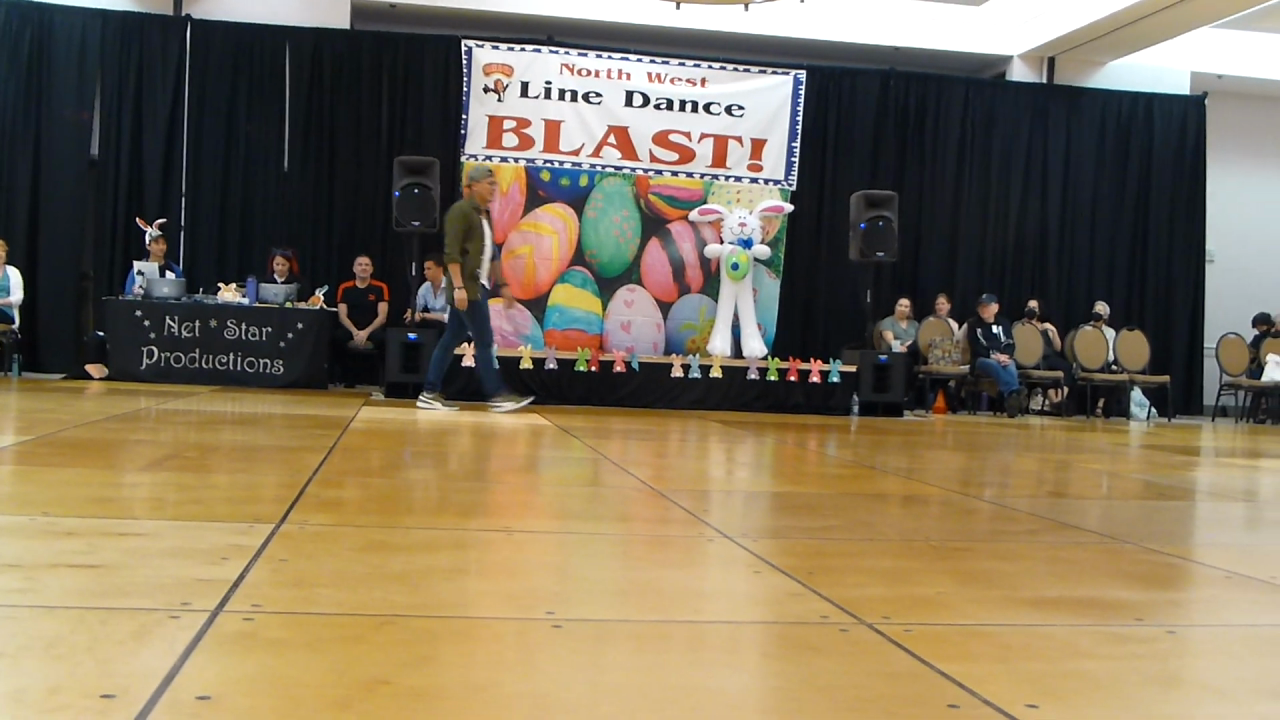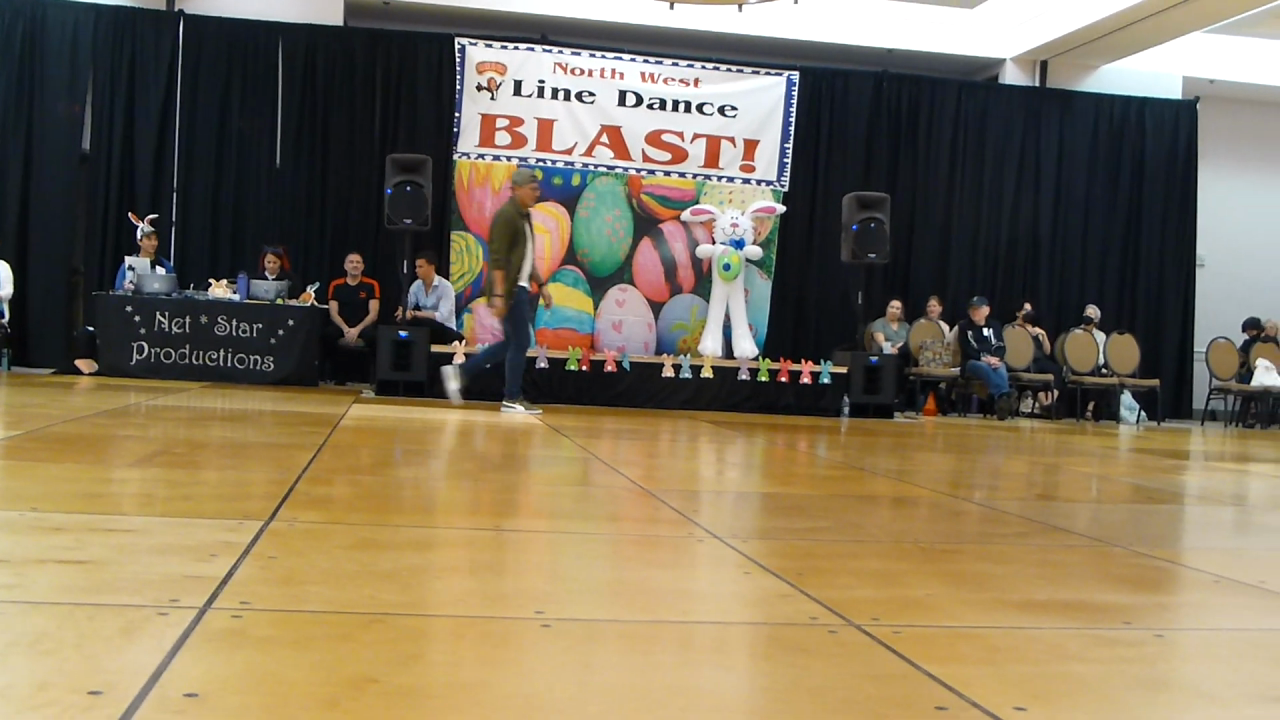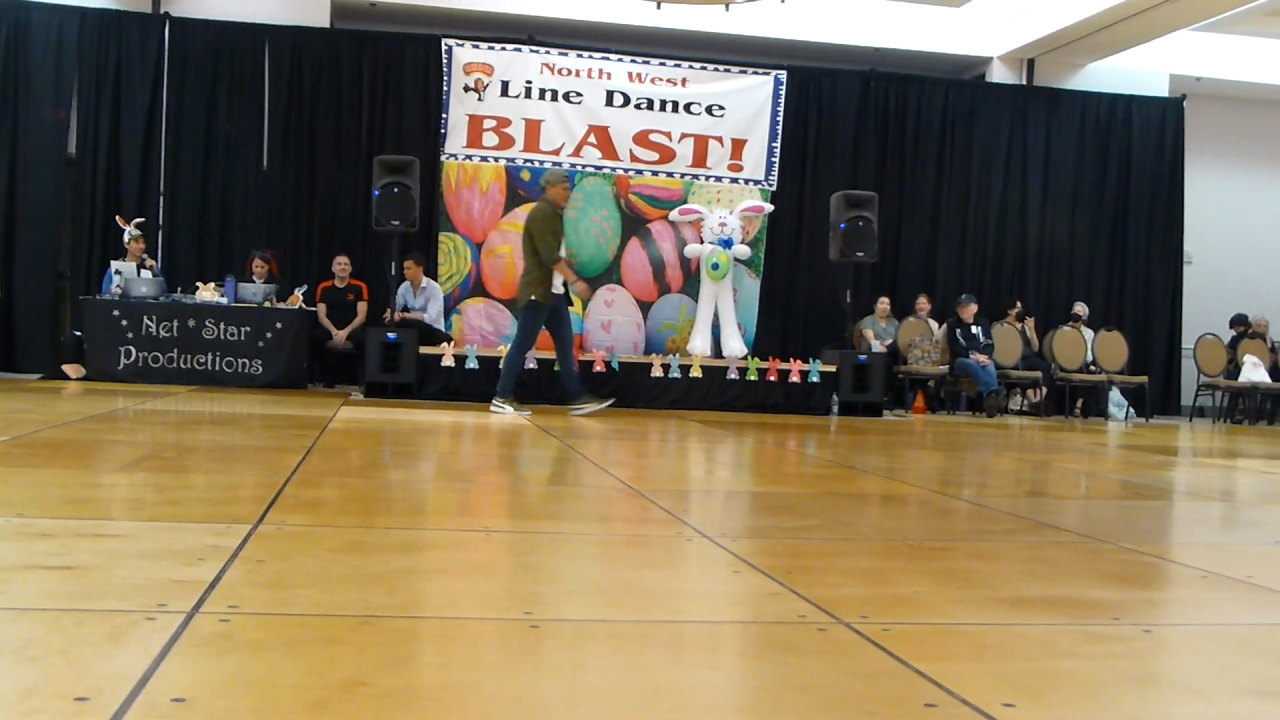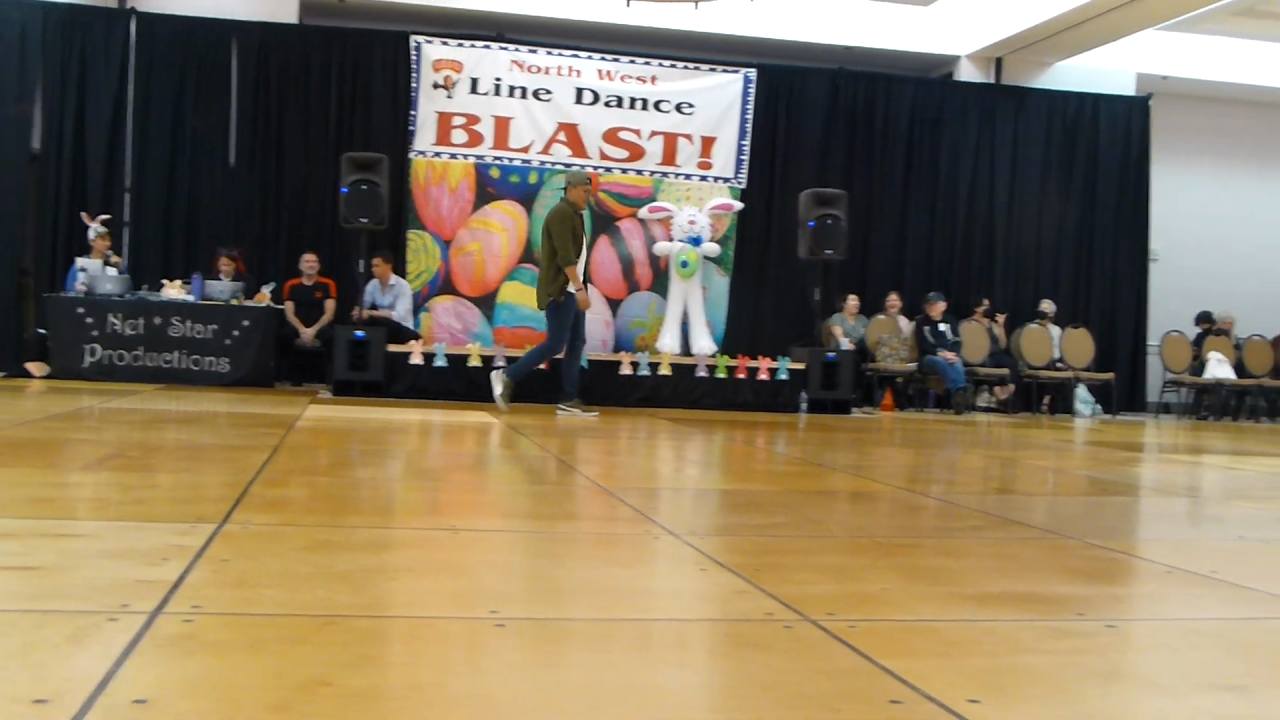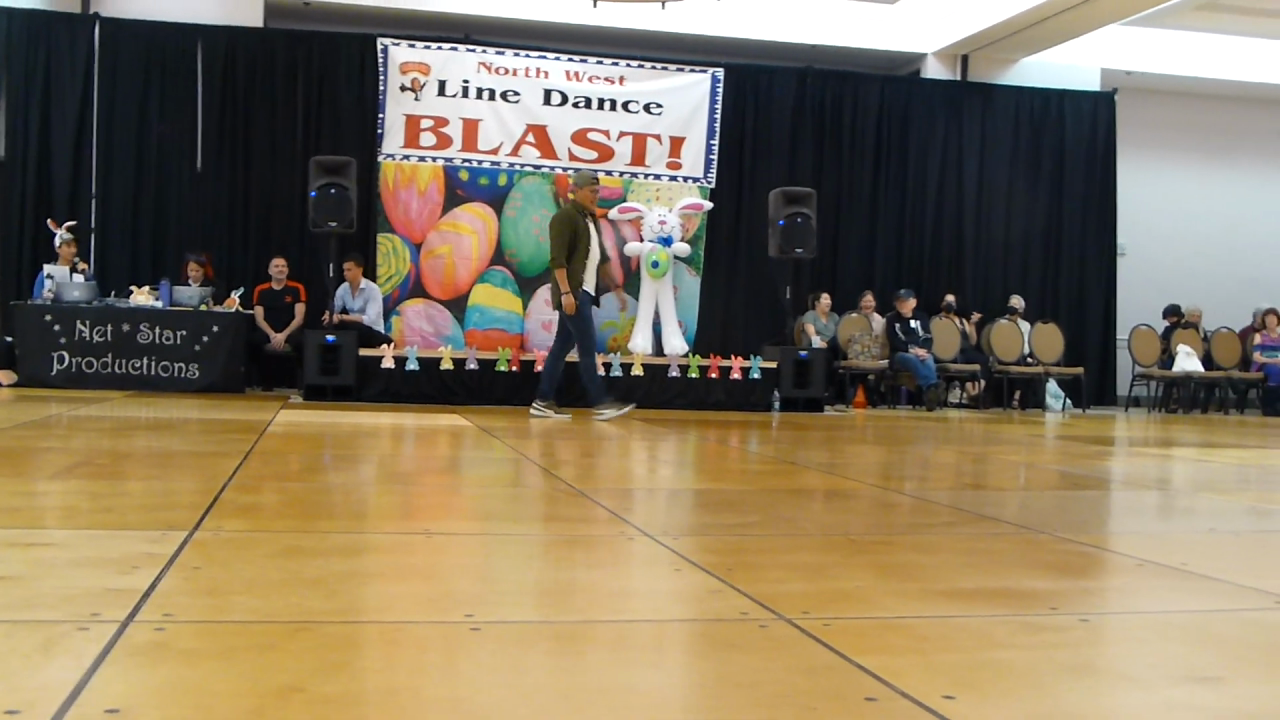
dt=0.3s
person 1, frame 1
left shoulder: (484, 214)
right shoulder: (461, 211)
left elbow: (489, 254)
right elbow: (452, 253)
left wrist: (503, 285)
right wrist: (459, 287)
left hip: (476, 286)
right hip: (467, 287)
left knee: (451, 339)
right knee: (484, 340)
left ankle: (430, 393)
right ankle: (497, 396)
person 1, frame 2
left shoulder: (524, 216)
right shoulder: (506, 216)
right elbow: (498, 259)
left wrist: (542, 285)
right wrist: (497, 295)
left hip: (519, 288)
right hip: (509, 289)
left knee: (510, 344)
right knee: (519, 343)
left ankle: (460, 372)
right ankle: (512, 399)
person 1, frame 3
left shoulder: (553, 214)
right shoulder: (541, 214)
right elbow: (550, 255)
left wrist: (569, 283)
right wrist: (575, 281)
left hip: (554, 291)
right hip: (538, 291)
left knee: (565, 343)
right knee: (524, 343)
left ankle: (578, 399)
right ankle: (502, 398)
person 1, frame 4
left shoulder: (573, 215)
right shoulder: (561, 214)
right elbow: (565, 256)
right wrist: (580, 288)
left hip: (570, 291)
right hip: (559, 292)
left knee: (576, 344)
right knee: (555, 344)
left ankle: (568, 400)
right ankle: (506, 377)
person 1, frame 5
left shoulder: (591, 219)
right shoulder: (565, 217)
left elbow: (599, 256)
right elbow: (558, 259)
right wrist: (566, 292)
left hip: (585, 292)
right hip: (573, 292)
left knee: (562, 346)
right knee: (588, 345)
left ankle: (542, 401)
right ankle: (601, 403)
